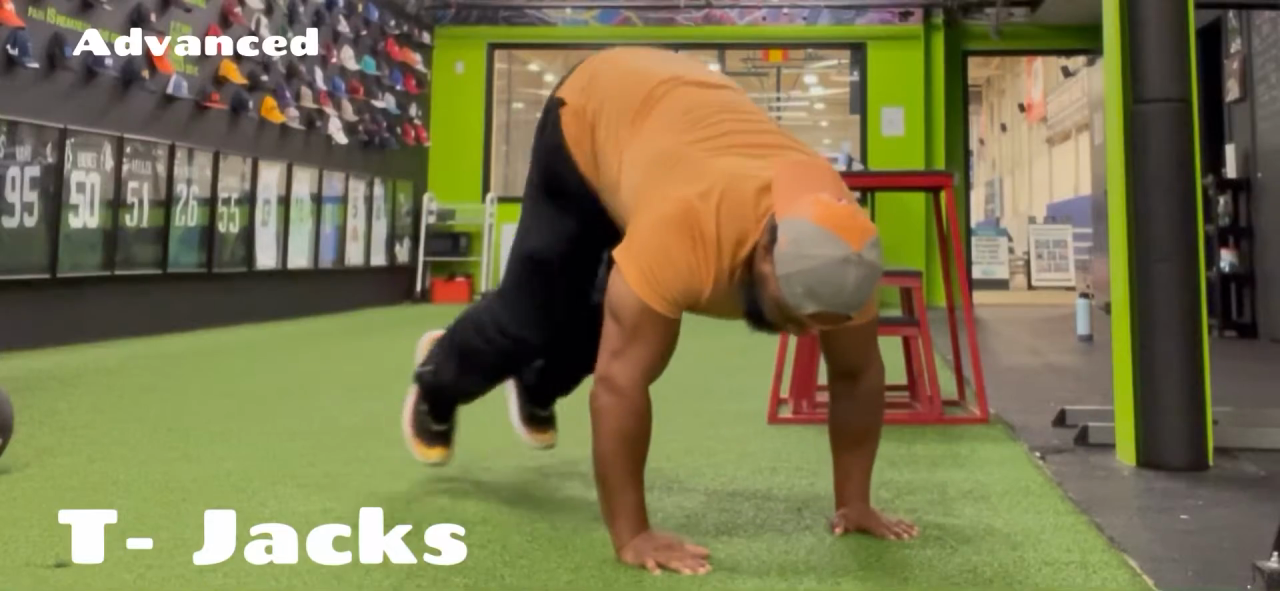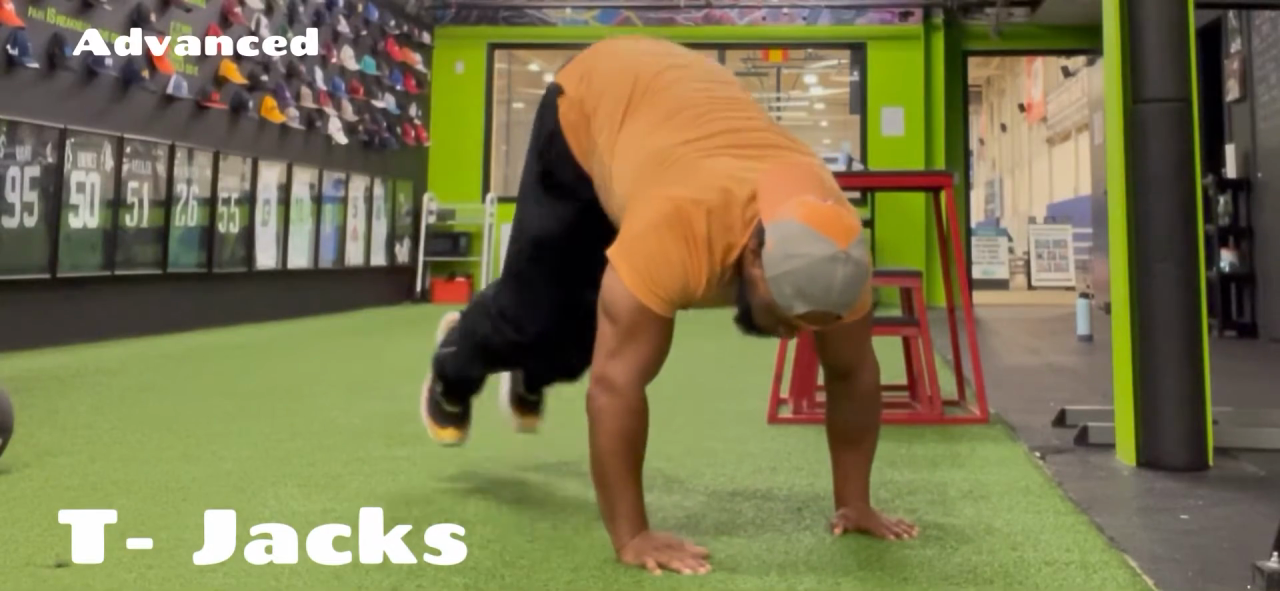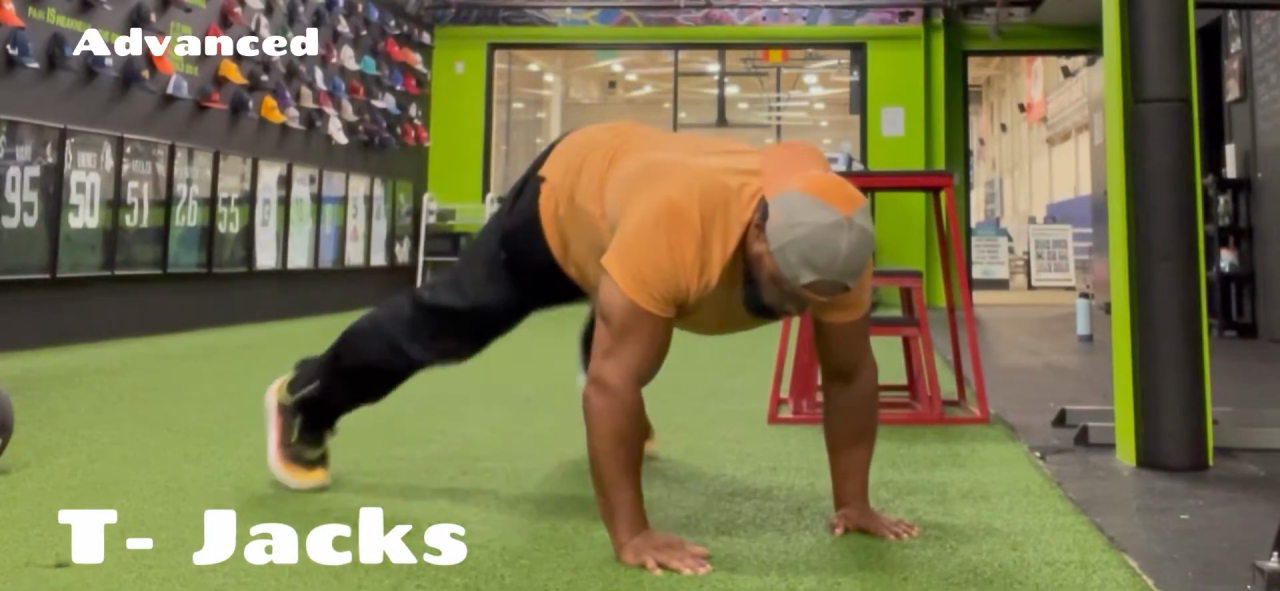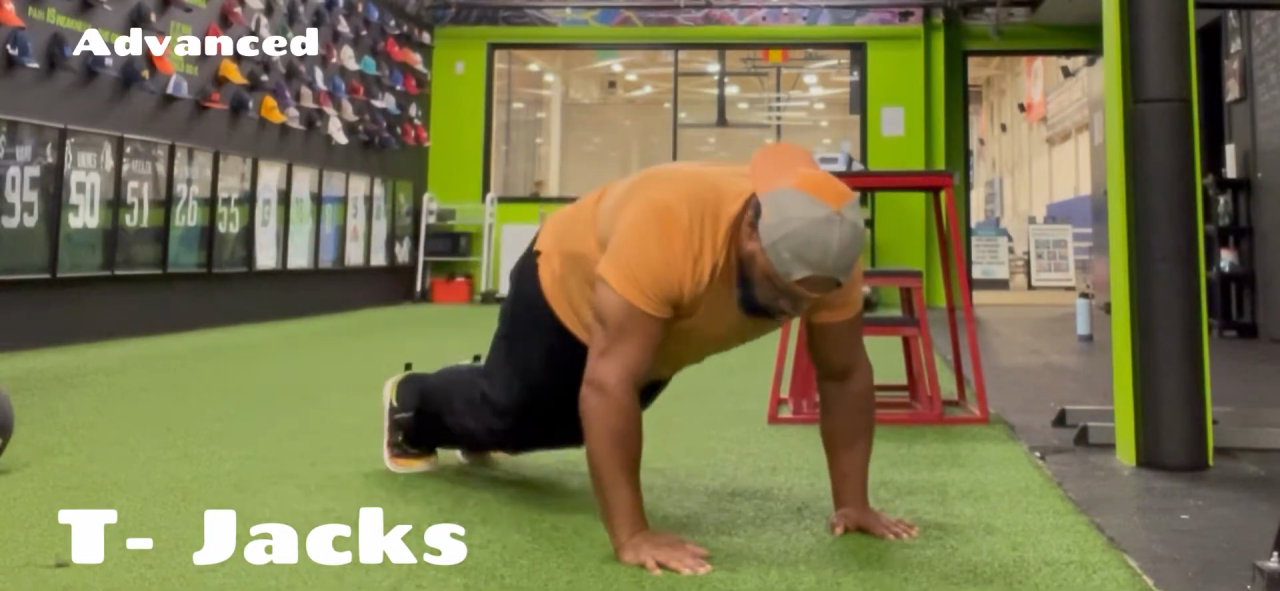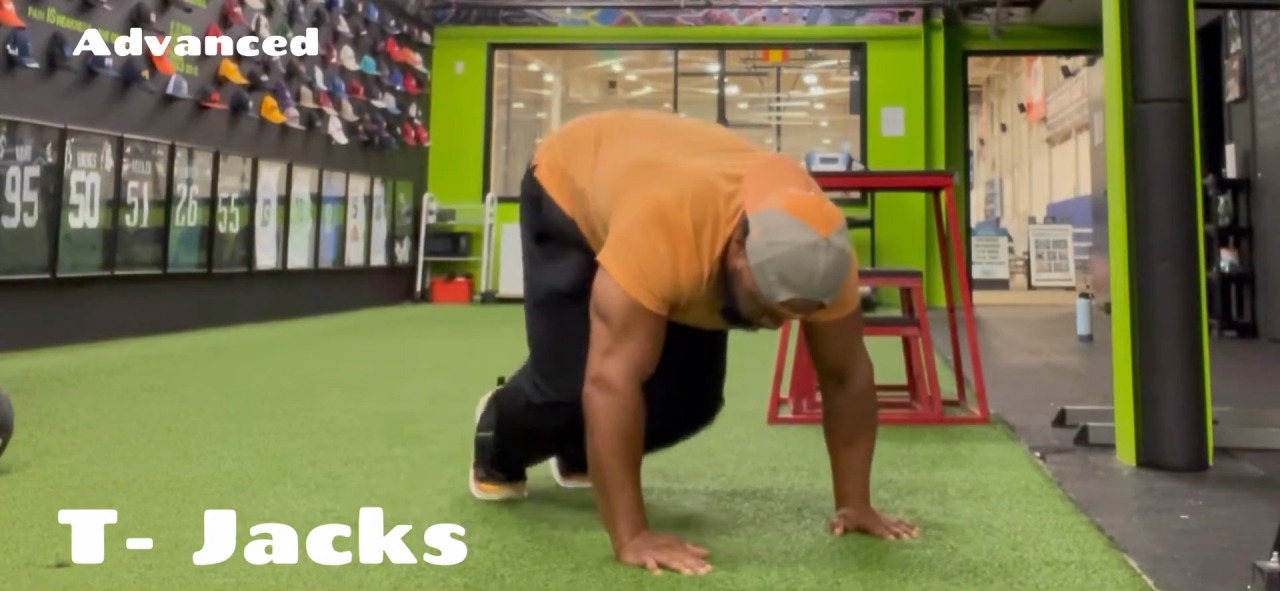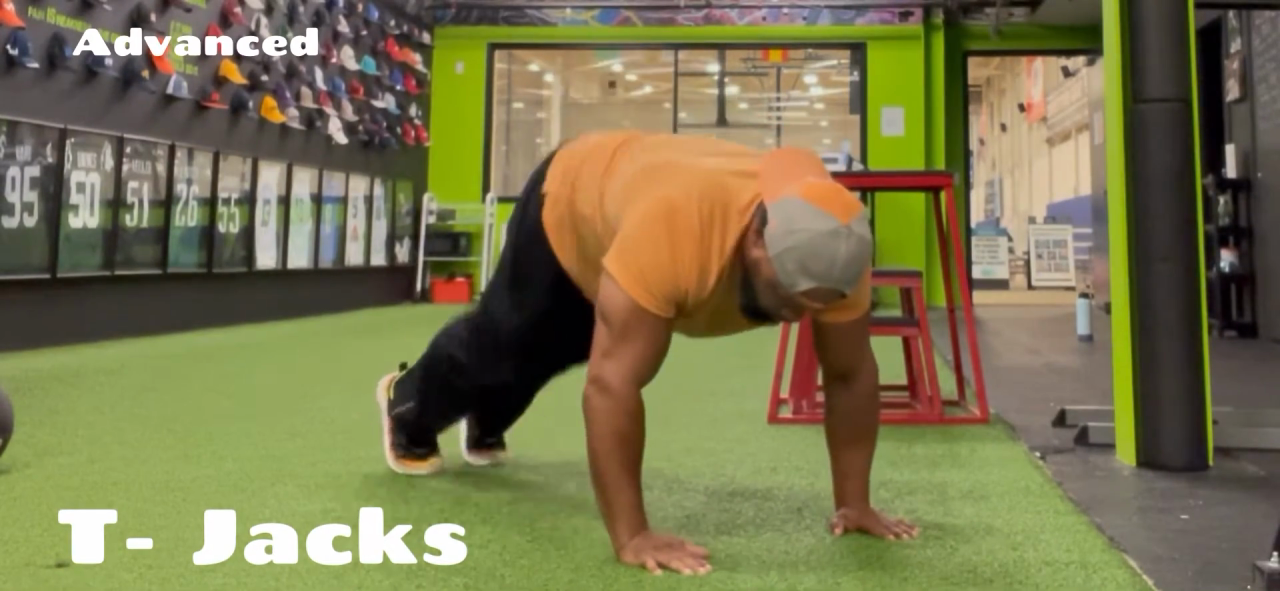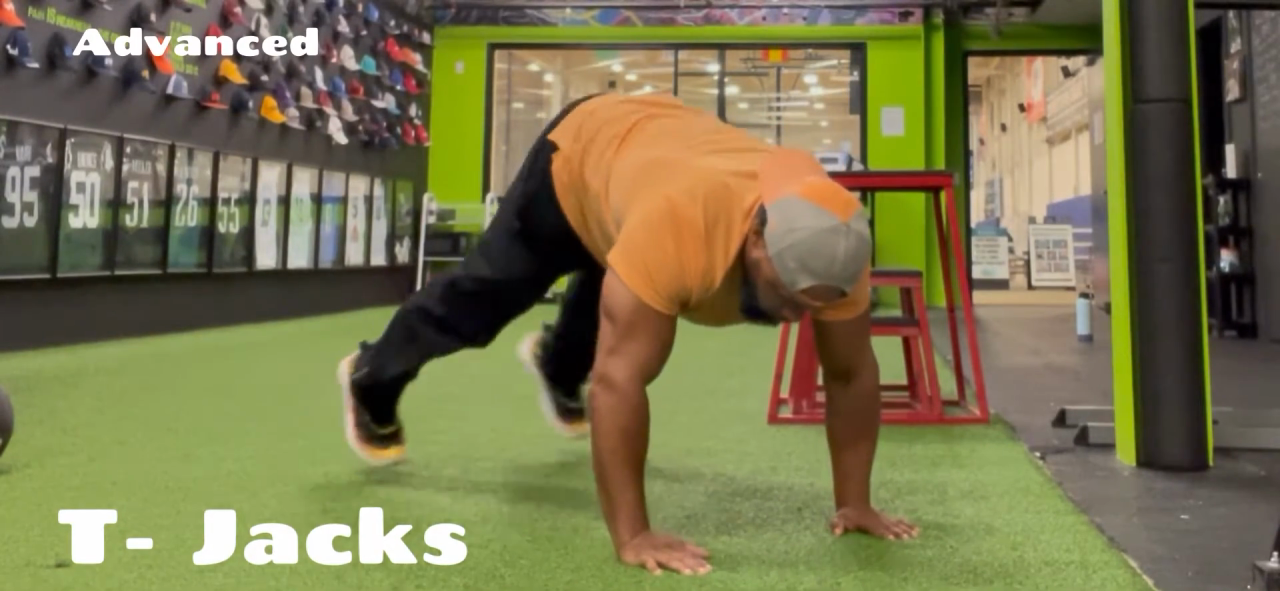
dt=0.7s
person 1, frame 1
left shoulder: (834, 246)
right shoulder: (682, 232)
left elbow: (856, 371)
right elbow: (621, 381)
left wrist: (855, 502)
right wrist: (631, 538)
left knee: (609, 321)
right knee: (534, 314)
left ankle: (536, 385)
right ankle: (440, 380)
person 1, frame 2
left shoulder: (829, 241)
right shoulder: (676, 230)
left elbow: (851, 373)
right elbow: (615, 383)
left wrist: (854, 500)
right wrist: (632, 536)
left knee: (597, 309)
right knee: (534, 298)
left ankle: (529, 372)
right ankle: (455, 369)
person 1, frame 3
left shoulder: (827, 247)
right shoulder: (676, 228)
left elbow: (849, 374)
right elbow: (612, 382)
left wrist: (854, 504)
right wrist: (632, 535)
right hip: (572, 195)
right knee: (448, 321)
right ankle: (306, 399)
person 1, frame 4
left shoulder: (821, 247)
right shoulder: (666, 232)
left elbow: (845, 376)
right elbow: (606, 385)
left wrist: (853, 503)
right wrist: (631, 536)
left hip: (649, 302)
right hip: (570, 281)
left knee: (559, 418)
right knee: (511, 408)
left ankle: (475, 430)
right ankle: (412, 407)
person 1, frame 5
left shoulder: (813, 251)
right shoulder: (660, 230)
left elbow: (845, 375)
right elbow: (609, 380)
left wrist: (854, 504)
right wrist: (631, 538)
right hip: (573, 181)
left knee: (689, 402)
right knee: (568, 380)
left ankle: (575, 446)
right ankle: (499, 437)
person 1, frame 6
left shoulder: (828, 246)
right shoulder: (671, 231)
left elbow: (851, 375)
right elbow: (612, 384)
left wrist: (854, 504)
right wrist: (631, 538)
right hip: (573, 198)
left knee: (557, 348)
right knee: (498, 346)
left ankle: (486, 414)
right ankle: (410, 412)
person 1, frame 7
left shoulder: (827, 247)
right shoulder: (676, 226)
left elbow: (852, 370)
right elbow: (618, 378)
left wrist: (855, 500)
right wrist: (631, 536)
right hip: (582, 158)
right knee: (479, 300)
left ankle: (557, 363)
right ankle: (369, 379)
